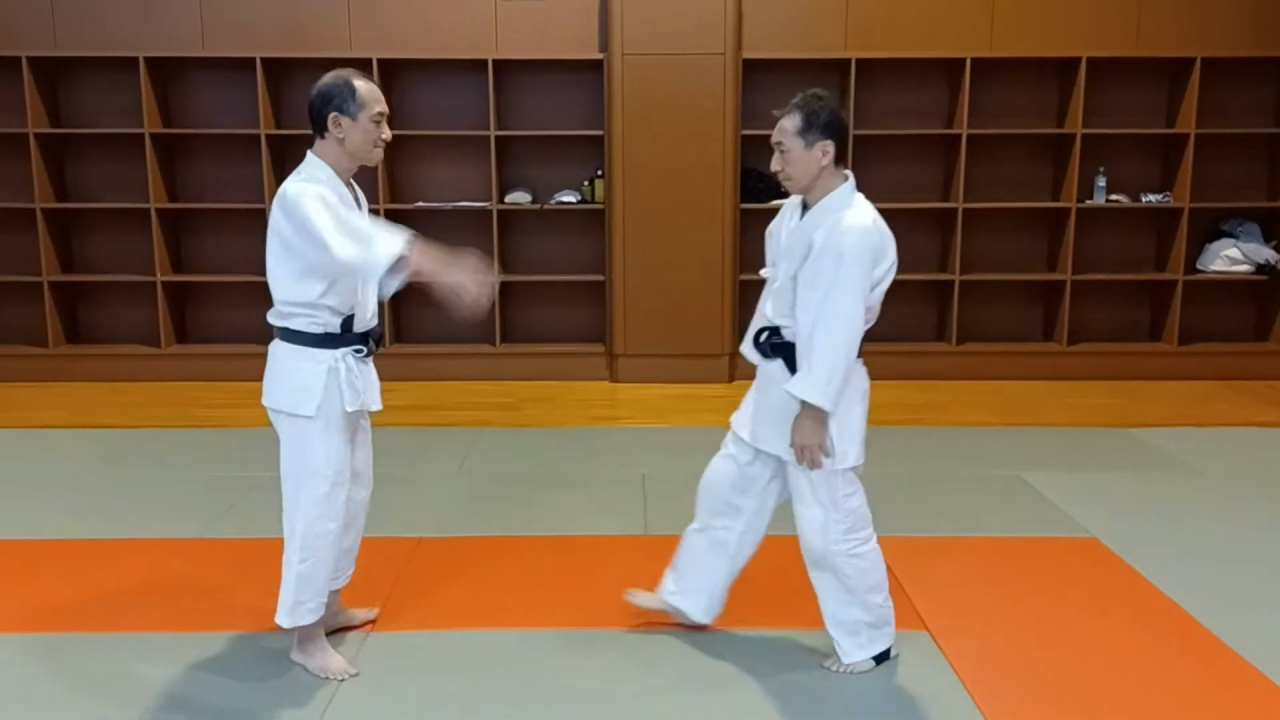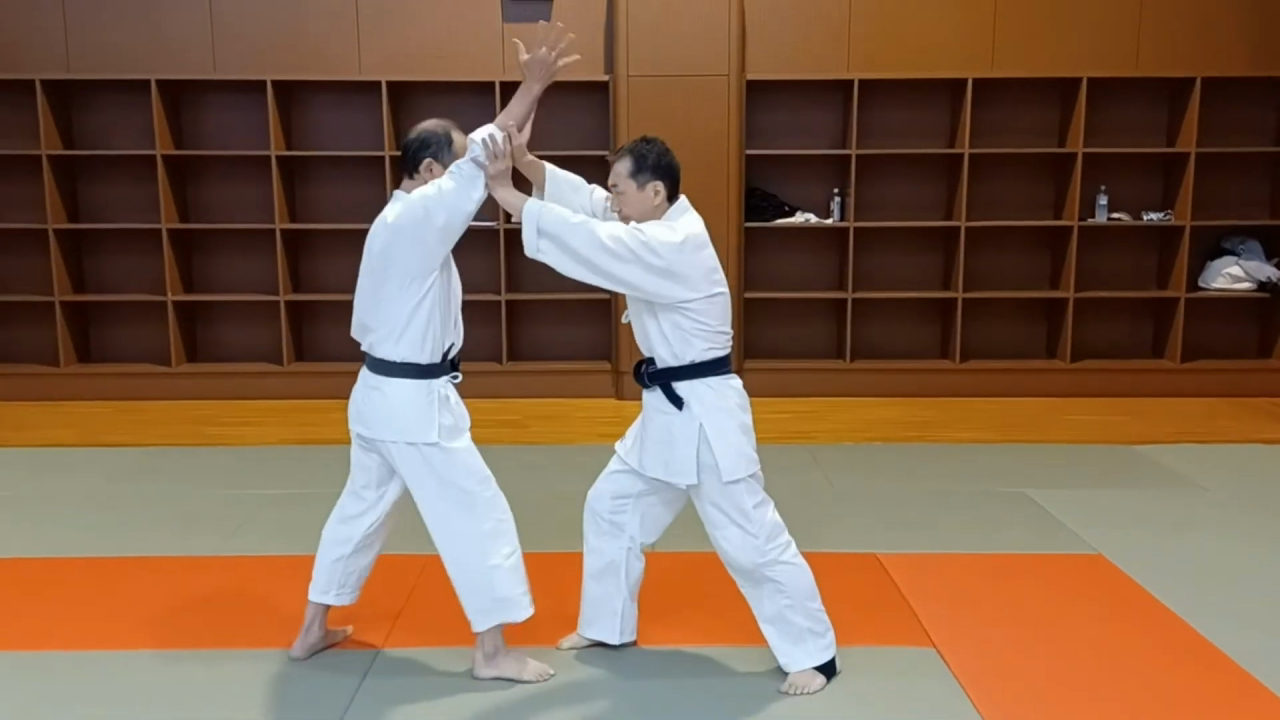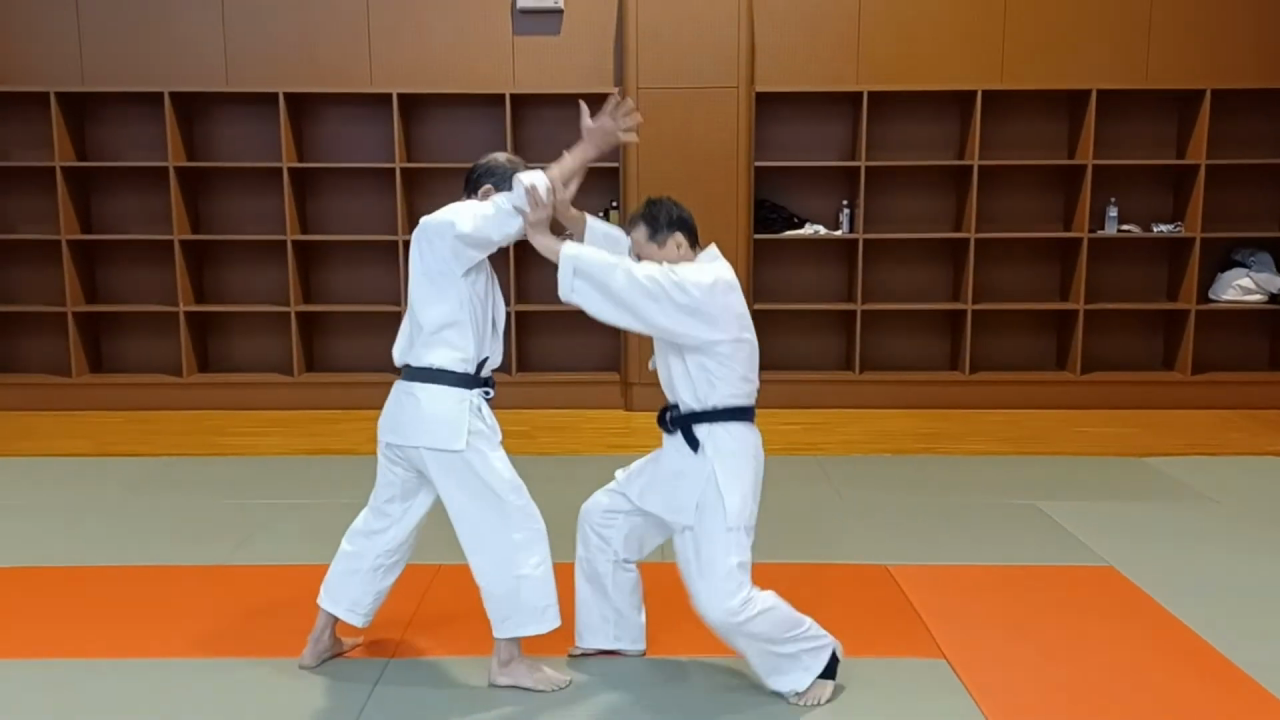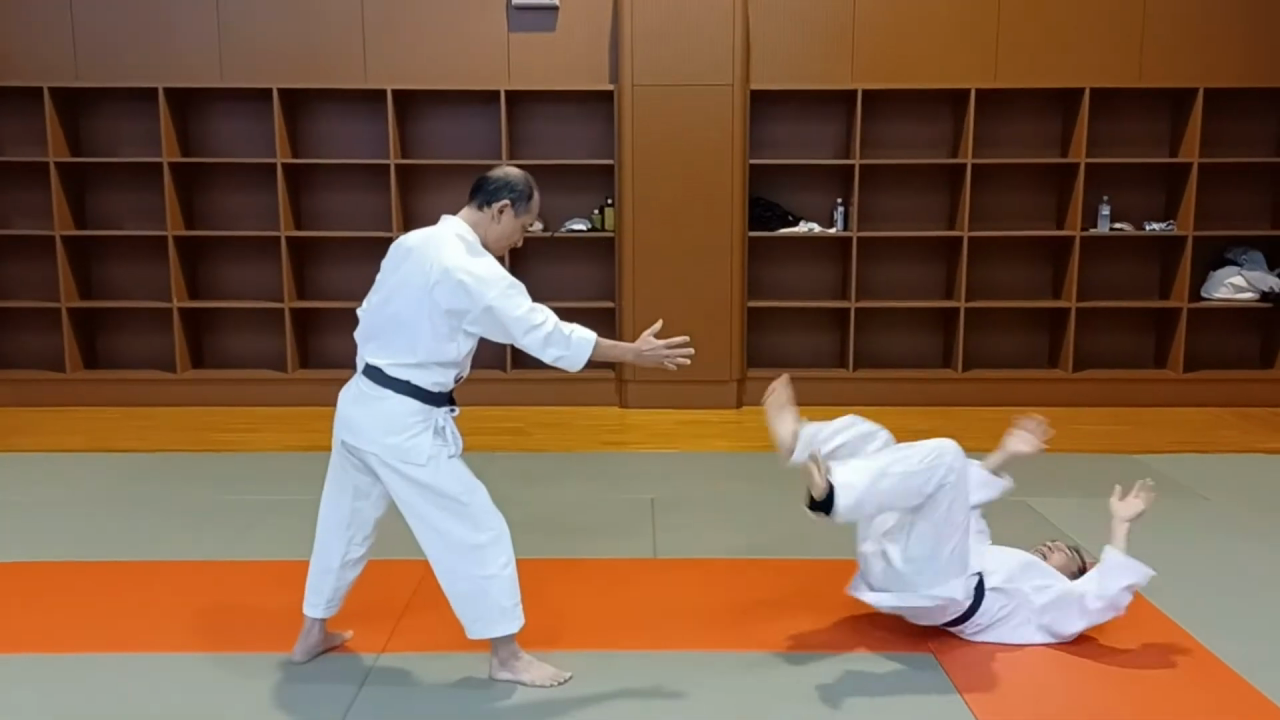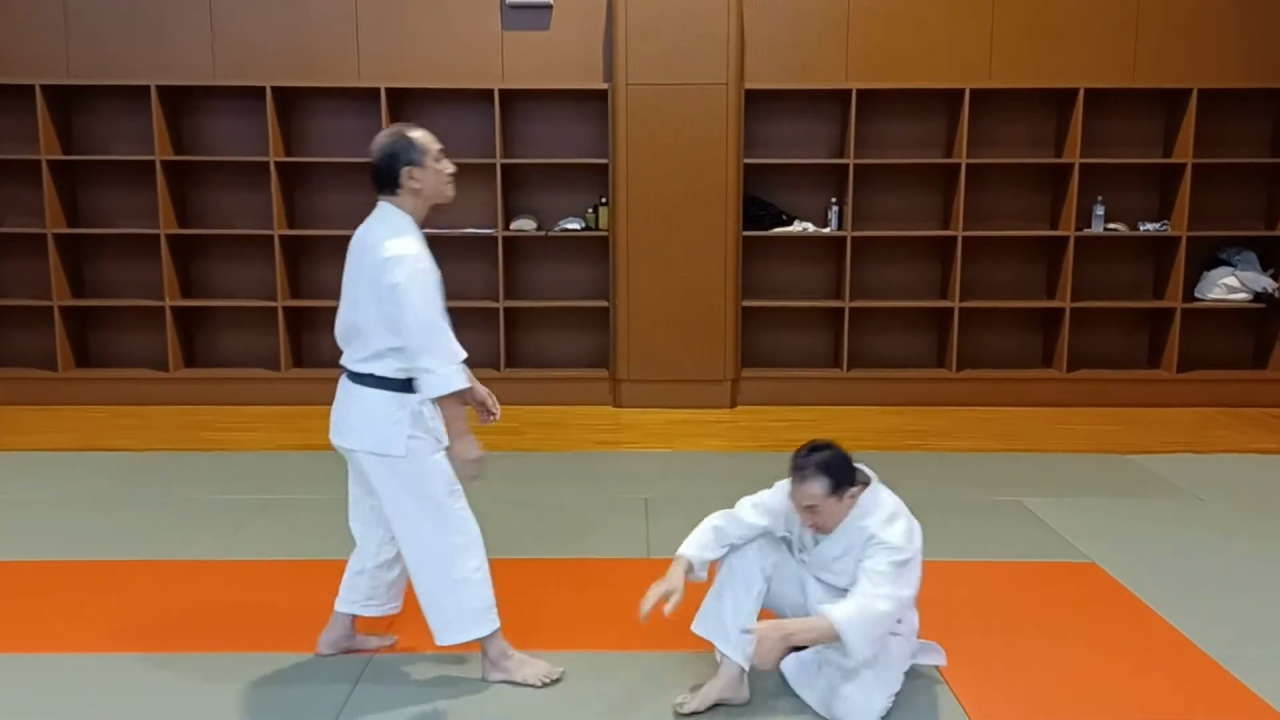
dt=1s
person 1, frame 1
left shoulder: (342, 191)
right shoulder: (303, 196)
left elbow: (372, 242)
right elbow: (362, 251)
left wrist: (443, 266)
right wrist: (441, 271)
left hip: (340, 366)
right hip: (311, 373)
left knee: (350, 489)
right knee: (318, 503)
left ankle: (326, 604)
right ankle: (305, 635)
person 1, frame 2
left shoulder: (393, 223)
right shoulder: (418, 220)
right elbow: (479, 166)
right wrist: (533, 86)
left hip: (380, 392)
right hip: (415, 402)
left knee: (361, 508)
right knee: (476, 515)
left ankle: (313, 629)
right ankle: (492, 650)
person 1, frame 3
left shoulder: (455, 244)
right shoulder: (444, 227)
right elbow: (520, 206)
right wrist: (590, 147)
left hip: (412, 405)
right hip: (446, 414)
left knee: (384, 521)
right knee: (511, 524)
left ankle: (321, 638)
right ankle: (510, 659)
person 1, frame 4
left shoulder: (412, 243)
right shoulder: (473, 272)
left elbow: (370, 317)
right elbow: (548, 336)
right wrist: (635, 353)
left hip: (361, 404)
right hip: (408, 424)
left knee: (345, 521)
right knee: (476, 532)
left ankle: (312, 633)
right ankle: (506, 655)
person 1, frame 5
left shoulder: (379, 235)
right shoulder: (399, 252)
right elbow: (430, 353)
left wrist: (470, 388)
right wrist: (461, 433)
left hip: (367, 408)
right hip: (391, 413)
left knee: (381, 529)
right knee: (447, 532)
left ankle: (342, 628)
right ankle: (496, 652)
person 2, frame 1
left shoulder: (856, 230)
right shoulder: (794, 213)
left elbow: (836, 330)
left wrist: (812, 412)
right wrist: (759, 358)
left hip: (821, 392)
right hip: (778, 382)
left knee: (832, 527)
right knee: (728, 491)
left ankle: (870, 642)
right ankle: (689, 598)
person 2, frame 2
left shoulder: (674, 246)
right shoulder: (661, 228)
left elbow: (589, 241)
right elbow: (582, 201)
left wrist: (508, 196)
right wrist: (525, 163)
left hip: (705, 412)
right hip: (666, 409)
left knee: (752, 540)
right knee: (611, 509)
left ankle: (815, 654)
right ankle: (606, 624)
person 2, frame 3
left shoulder: (705, 288)
right shoulder: (690, 281)
left elbow: (625, 282)
right elbow: (617, 251)
left wrist: (547, 243)
right wrist: (567, 214)
left hip: (719, 456)
right hip: (686, 449)
left knee: (721, 598)
right knee: (603, 519)
left ankle: (814, 657)
right ankle: (615, 635)
person 2, frame 4
left shoulder: (1052, 600)
right shoulder: (1000, 563)
left elbow: (1101, 597)
right elbow: (955, 512)
left wrist: (1121, 526)
right wrist: (1004, 455)
left hip: (933, 587)
right hip: (893, 567)
left knee: (942, 455)
right knee: (868, 438)
left ankle: (833, 499)
right ankle: (795, 438)
person 2, frame 5
left shoulder: (890, 526)
right shoulder: (799, 496)
left elbow: (874, 608)
right elbow: (727, 524)
left wrist: (793, 632)
right wrist: (678, 570)
left hip: (871, 623)
right hip: (812, 595)
right knee: (748, 550)
left ankle: (794, 658)
right ankle: (730, 678)
